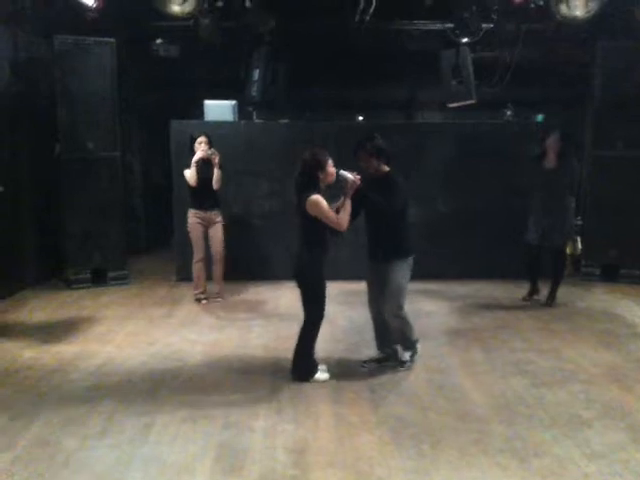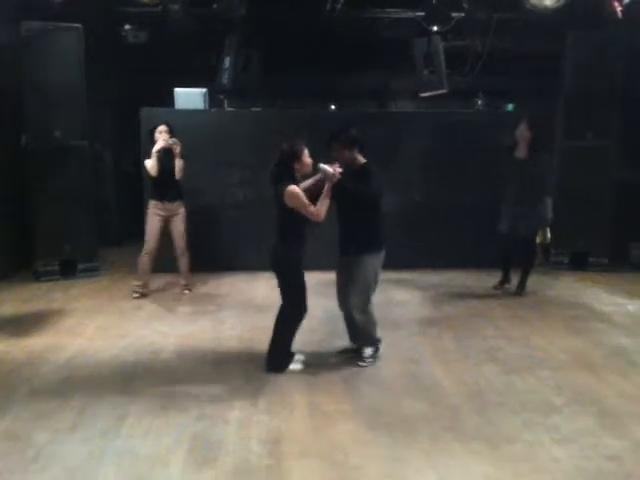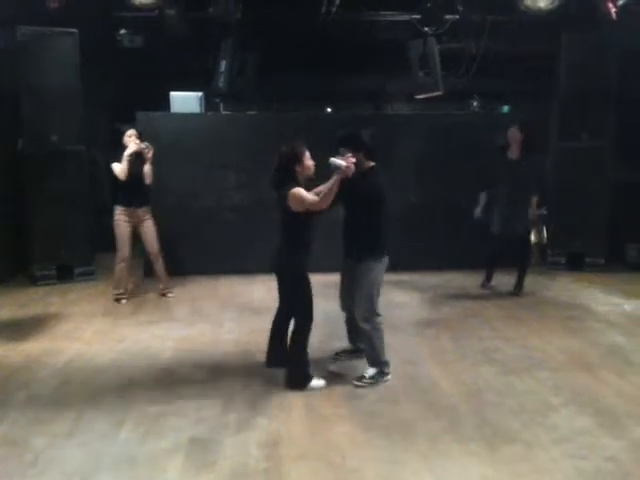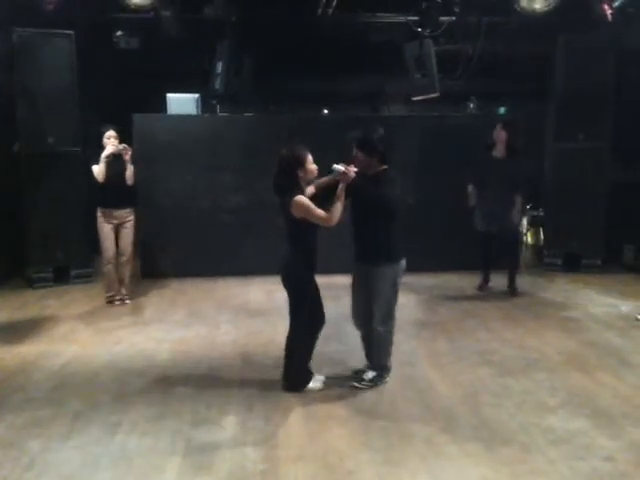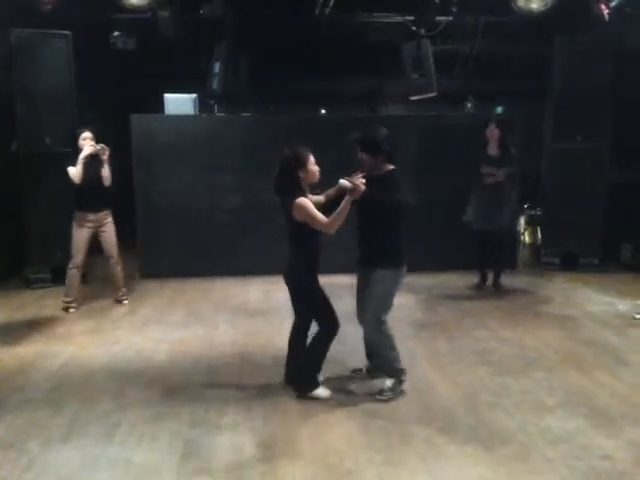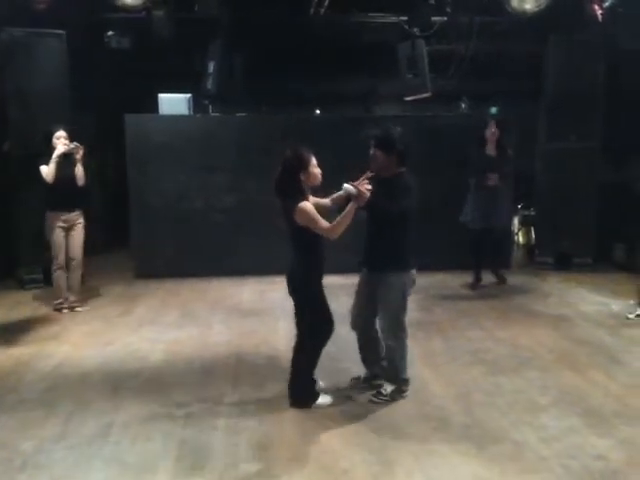
dt=0.4s
person 1, frame 1
left shoulder: (394, 184)
right shoulder: (368, 184)
left elbow: (389, 211)
right elbow: (353, 213)
left wrist: (362, 191)
left hip: (398, 256)
right hip: (376, 256)
left knee: (392, 308)
right knee: (376, 308)
left ankle: (409, 347)
right ankle: (387, 352)
person 1, frame 2
left shoulder: (369, 175)
right shoulder: (345, 176)
left elbow: (367, 199)
left wrist: (339, 182)
left hip: (369, 250)
right hip: (347, 248)
left knee: (359, 301)
right knee: (345, 301)
left ankle: (372, 344)
right ankle: (358, 343)
person 1, frame 3
left shoulder: (373, 179)
right shoulder: (355, 178)
left elbow: (371, 196)
right elbow: (337, 198)
left wrist: (349, 178)
left hip: (372, 256)
right hip: (353, 253)
left knee: (366, 312)
right knee: (350, 306)
left ankle: (380, 367)
right ankle: (358, 346)
person 1, frame 4
left shoulder: (387, 181)
right shoulder: (362, 178)
left elbow: (385, 203)
left wrist: (353, 183)
left hip: (387, 261)
right hip: (364, 259)
left knee: (381, 318)
right knee: (362, 317)
left ankle: (380, 370)
right ankle: (373, 364)
person 1, frame 5
left shoulder: (393, 181)
right shoulder: (369, 180)
left elbow: (395, 206)
left wrist: (363, 194)
left hip: (388, 265)
right hip: (368, 261)
left knee: (375, 320)
right knee: (366, 318)
left ankle: (396, 376)
right ankle: (376, 365)
person 1, frame 6
left shoulder: (404, 184)
right shoulder: (377, 181)
left elbow: (394, 215)
right elbow: (374, 213)
left wrist: (368, 199)
left hip: (396, 270)
right hip: (373, 265)
left knee: (392, 329)
right knee: (360, 322)
left ankle: (398, 383)
right ankle: (376, 373)
person 2, frame 1
left shoulder: (312, 196)
right shoulder: (313, 199)
left elbow: (330, 216)
right elbow: (341, 224)
left wrist: (346, 195)
right wrist: (349, 195)
left hip: (310, 263)
right hip: (309, 265)
left knee: (314, 314)
right knee: (314, 316)
left ankle: (306, 362)
right ankle: (303, 370)
person 2, frame 2
left shoulder: (289, 186)
right shoulder: (290, 190)
left elbow: (302, 188)
right elbow: (318, 215)
left wrist: (322, 176)
right wrist: (329, 185)
left hip: (286, 254)
right hip: (288, 257)
left knee: (290, 304)
right knee: (298, 307)
left ankle: (281, 353)
right ankle: (278, 360)
person 2, frame 3
left shoulder: (294, 190)
right shoulder: (294, 193)
left elbow: (314, 195)
right elbow: (320, 203)
left wrist: (337, 176)
right wrist: (340, 176)
left hip: (288, 260)
right hip: (292, 263)
left knee: (287, 310)
right knee: (304, 317)
left ankle: (277, 356)
right ankle: (299, 377)
person 2, frame 4
left shoulder: (296, 194)
right shoulder: (297, 201)
left elbow: (313, 187)
right elbow: (330, 220)
left wrist: (336, 177)
right wrist: (342, 187)
left hip: (299, 268)
right hip: (298, 271)
left knee: (313, 320)
right knee: (304, 323)
left ankle: (300, 372)
right ankle: (296, 379)
person 2, frame 5
left shoulder: (300, 197)
right shoulder: (299, 203)
left elbow: (323, 199)
right elbow: (329, 226)
left wrist: (344, 186)
right wrist: (351, 197)
left hip: (299, 272)
right hip: (303, 275)
left knee: (302, 322)
right knee: (330, 324)
left ankle: (295, 373)
right ankle: (306, 382)
person 2, frame 6
left shoulder: (302, 199)
right shoulder: (300, 207)
left elbow: (328, 202)
right elbow: (332, 231)
left wrist: (350, 190)
right wrist: (355, 203)
left hip: (305, 276)
right hip: (305, 279)
left knee: (318, 328)
right knee: (316, 332)
left ankle: (303, 383)
right ankle: (303, 395)
person 3, frame 1
left shoulder: (213, 164)
right shoulder: (190, 164)
left elbow: (216, 186)
right elbow: (192, 182)
left wrist: (216, 165)
right wrist: (194, 162)
left hip: (214, 214)
right hip: (196, 214)
left knee: (218, 253)
right knee: (199, 256)
left ankle: (217, 291)
right ankle: (200, 292)
person 3, frame 2
left shoulder: (175, 153)
right shoulder: (150, 154)
left elbow: (179, 175)
right elbow: (153, 172)
left wrist: (177, 155)
right wrist: (155, 152)
left hip: (176, 205)
right hip: (156, 205)
left knee: (181, 247)
right knee: (150, 247)
left ankle: (185, 283)
right ankle: (140, 286)
person 3, frame 3
left shoulder: (142, 158)
right shoulder: (117, 159)
left elbow: (148, 181)
right elbow: (122, 176)
left wrist: (148, 160)
right wrist: (126, 155)
left hip: (144, 210)
right hip: (124, 211)
left knee: (154, 250)
right knee: (123, 254)
left ankle: (164, 286)
right ankle: (120, 292)
person 3, frame 4
left shoulder: (123, 159)
right shoulder: (98, 160)
left elbow: (130, 182)
right elbow: (100, 178)
left wrist: (128, 161)
right wrist: (104, 157)
left hip: (127, 213)
right hip: (106, 214)
left knee: (126, 255)
right knee: (109, 256)
left ankle: (125, 293)
right ankle: (112, 294)
person 3, frame 5
left shoulder: (99, 161)
right shoulder: (74, 162)
left elbow: (107, 183)
right elbow: (77, 179)
left wrist: (105, 162)
right wrist: (82, 158)
left hip: (104, 215)
right hip: (82, 217)
left knee: (114, 255)
right knee: (77, 261)
left ankle: (121, 293)
right ankle: (70, 301)
person 3, frame 6
left shoulder: (73, 160)
right shoulder: (46, 161)
left elbow: (81, 182)
right elbow: (49, 179)
left wrist: (79, 161)
right wrist: (55, 157)
left hip: (76, 215)
right hip: (55, 216)
left knee: (76, 259)
right knee: (59, 261)
left ankle: (74, 299)
right ankle: (60, 301)
person 4, frame 1
left shoulder: (568, 165)
right shoulder: (537, 164)
left elbow: (572, 192)
right elbow: (533, 190)
left wrist: (570, 214)
left hip: (560, 217)
right hip: (538, 216)
left knee: (557, 255)
right knee: (533, 252)
left ankle: (552, 293)
right ankle: (533, 288)
person 4, frame 2
left shoulder: (540, 158)
right shoulder: (510, 156)
left elbow: (546, 187)
right elbow: (507, 183)
left wrist: (547, 211)
right wrist: (505, 203)
left hip: (531, 209)
right hip: (510, 206)
left knee: (527, 244)
right knee: (506, 243)
left ankle: (523, 282)
right ankle: (505, 277)
person 4, frame 3
left shoulder: (529, 160)
right shoulder: (500, 159)
left elbow: (534, 187)
right elbow: (490, 183)
left wrist: (533, 208)
right wrist: (481, 205)
left hip: (522, 209)
right hip: (501, 208)
left knee: (522, 245)
right knee: (496, 243)
left ankle: (519, 282)
right ankle: (488, 275)
person 4, frame 4
left shoulder: (514, 158)
right shoulder: (486, 157)
left elbow: (519, 187)
right elbow: (473, 179)
left wrist: (517, 210)
right wrist: (471, 192)
left hip: (507, 208)
right hip: (486, 207)
left knee: (510, 243)
right knee: (486, 243)
left ankle: (512, 282)
right ankle: (485, 278)
person 4, frame 5
left shoulder: (508, 155)
right shoulder: (479, 154)
left elbow: (511, 178)
right elbow: (475, 178)
left wrist: (490, 172)
right wrist: (496, 176)
left hip: (502, 202)
right hip: (482, 202)
left knee: (501, 241)
right knee: (482, 241)
left ankle: (497, 278)
right ankle: (482, 277)
person 4, frame 6
left shoulder: (505, 154)
right shoulder: (476, 153)
left elbow: (508, 176)
right elbow: (473, 178)
left wrist: (496, 179)
right wrist: (488, 180)
left hip: (500, 201)
right hip: (479, 201)
left knee: (500, 238)
right knee: (478, 239)
left ankle: (496, 269)
right ankle: (477, 276)
